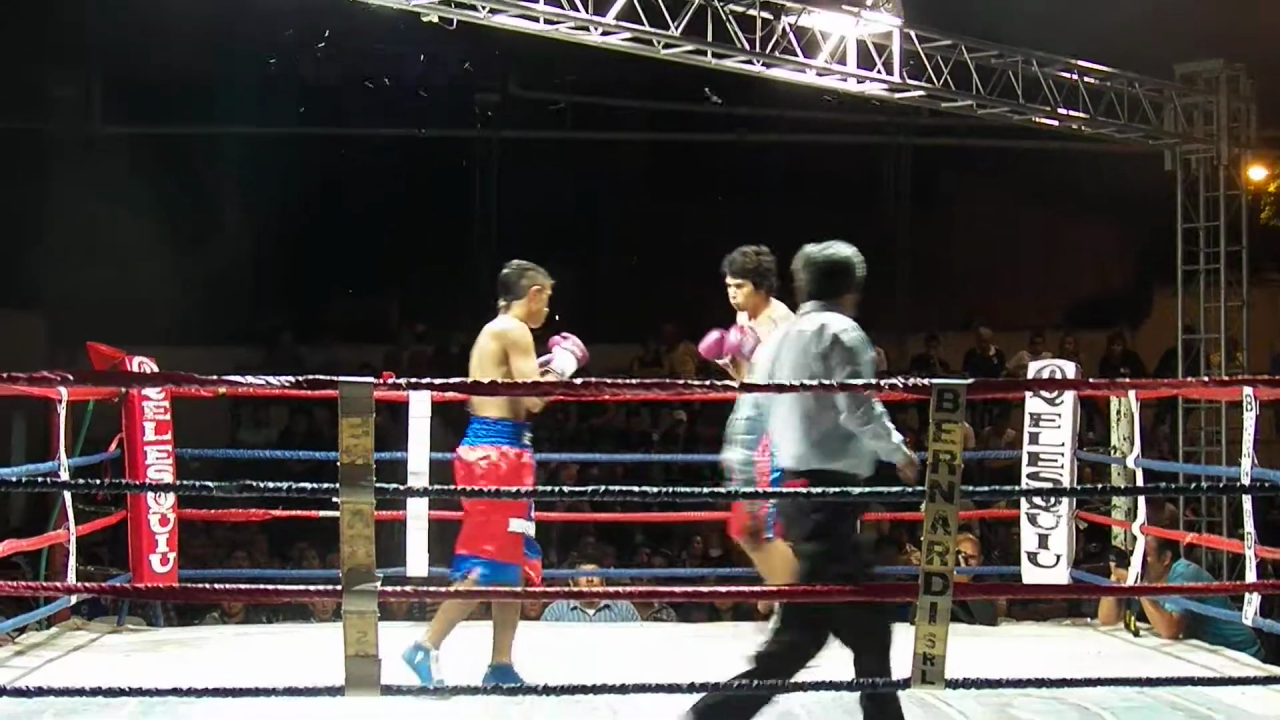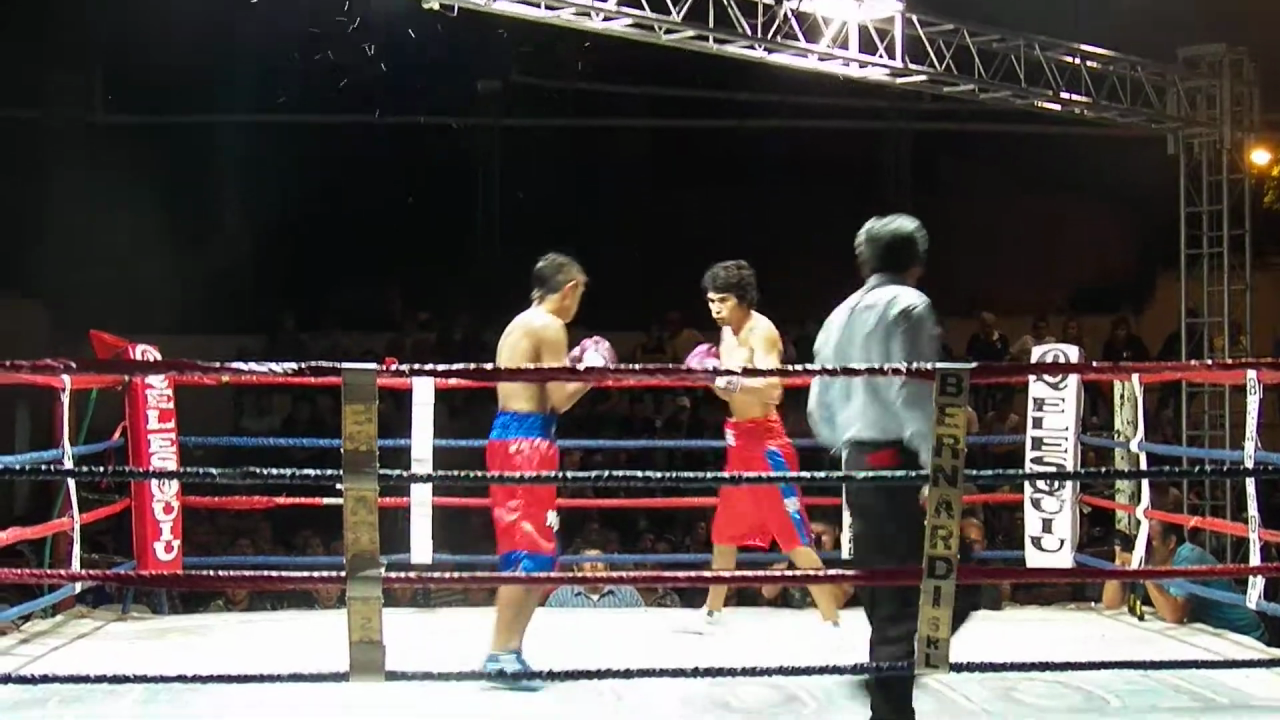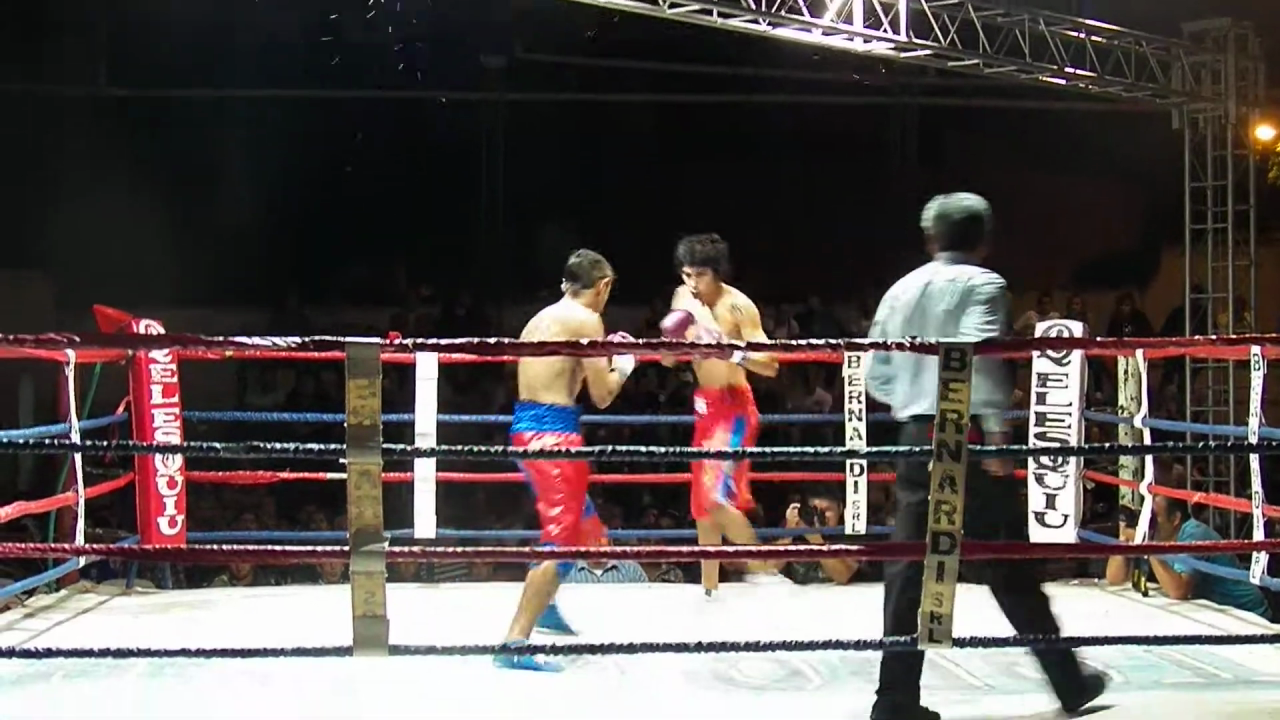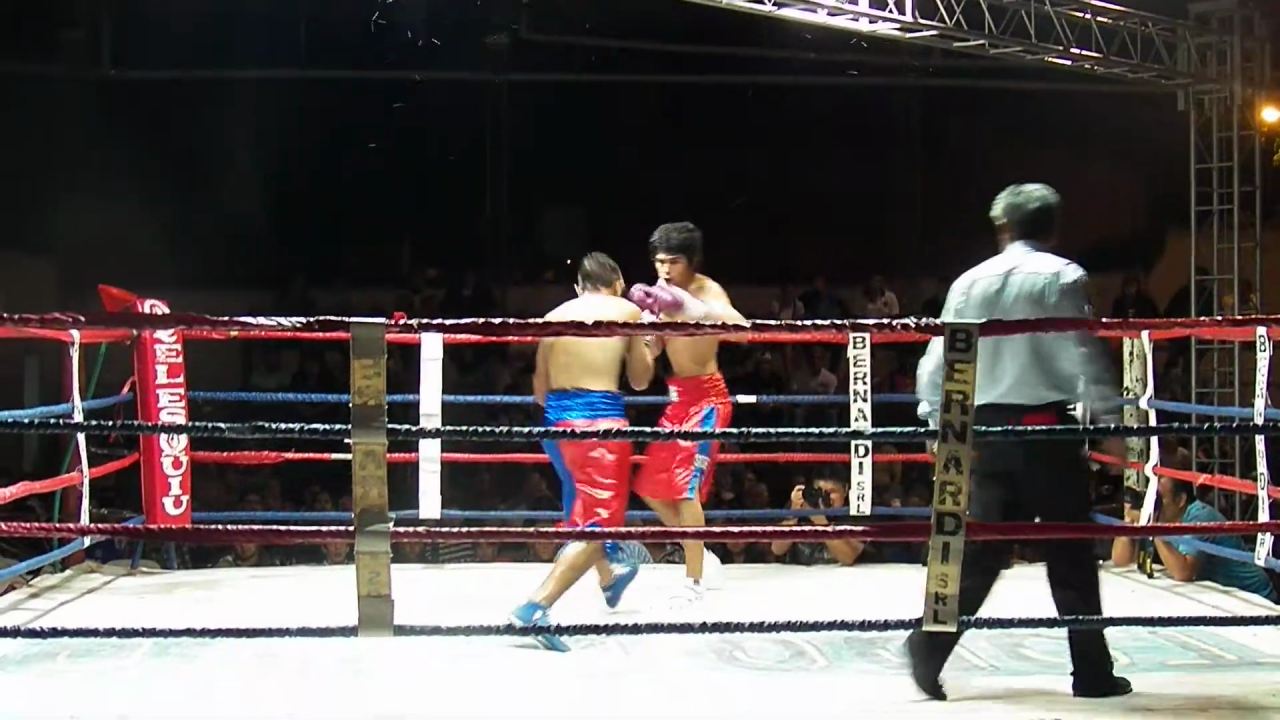
dt=0.2s
person 1, frame 1
left shoulder: (773, 340)
right shoulder: (840, 333)
left elbow: (742, 428)
right elbow: (862, 415)
right wrist: (901, 456)
left hip: (794, 491)
right hip: (828, 491)
left knee: (865, 614)
right knee: (805, 626)
person 1, frame 2
left shoulder: (839, 316)
right shoulder: (908, 306)
left elbow: (820, 406)
right elbow: (912, 388)
right wrist: (933, 459)
left hip: (858, 465)
right hip: (900, 461)
left knee: (888, 595)
right knee: (952, 586)
person 1, frame 3
left shoulder: (901, 291)
right shoulder: (983, 285)
left elbow: (877, 376)
right elbow: (980, 359)
right wrist: (996, 438)
left hip: (918, 443)
right hip: (968, 441)
left knee: (912, 569)
right knee: (1011, 569)
person 1, frame 4
left shoulder: (971, 281)
right shoulder: (1066, 277)
left elbow: (937, 362)
right elbow: (1084, 357)
left wrist: (935, 421)
right wrist: (1105, 417)
left hip: (990, 426)
right hip: (1047, 426)
left knee: (984, 547)
right knee: (1071, 552)
left ankle: (932, 640)
right ankle: (1091, 672)
person 2, frame 1
left shoulder: (491, 333)
right shoulder: (515, 330)
right elbow: (534, 399)
left wrist: (538, 373)
right wrist: (563, 366)
left hip: (488, 448)
right hip: (498, 451)
left knee: (520, 561)
right knee: (488, 558)
left ankle: (501, 665)
right ankle: (426, 646)
person 2, frame 2
left shoulder: (519, 325)
right shoulder: (548, 327)
right elbow: (560, 399)
left wrist: (570, 365)
right wrist: (593, 366)
left hip: (510, 437)
right hip: (525, 440)
left knee: (537, 548)
right knee: (528, 550)
left ankle: (509, 650)
right ankle: (500, 654)
person 2, frame 3
left shoulder: (538, 321)
right shoulder: (586, 321)
right elbow: (602, 395)
right wrist: (625, 364)
left hip: (524, 428)
right hip: (555, 432)
left knee: (576, 522)
right knee: (561, 538)
left ankle: (544, 605)
right ankle: (516, 639)
person 2, frame 4
left shoulder: (555, 317)
right shoulder: (628, 311)
left elbow: (540, 390)
right elbow: (641, 377)
left hip: (557, 419)
right hip: (602, 419)
left knee: (584, 502)
right knee: (597, 520)
left ankle: (611, 578)
right ankle: (536, 606)
person 3, frame 1
left shoulder: (779, 319)
right shoulder: (743, 317)
left wrist: (755, 352)
right wrist: (723, 358)
left knee: (764, 530)
right knee: (743, 527)
person 3, frame 2
left shoulder: (761, 331)
right shoulder: (728, 332)
left elbow: (772, 392)
left wrist: (726, 378)
right wrist: (712, 372)
left hip: (765, 439)
right hip: (740, 438)
left knee: (793, 537)
right knee: (724, 532)
left ankle: (833, 625)
right ankle: (712, 615)
person 3, frame 3
left shoulder: (739, 306)
right shoulder: (684, 297)
left elbow: (770, 366)
right elbow: (669, 359)
left wrist: (733, 353)
right wrist: (670, 334)
left hip: (733, 407)
right hip: (705, 407)
left knee: (718, 497)
right knee: (703, 507)
left ankle: (764, 573)
right ankle: (709, 594)
person 3, frame 4
left shoulder: (707, 290)
right shoulder: (659, 290)
left elbow: (734, 325)
right elbow: (650, 350)
left wrist: (681, 298)
left hip: (707, 398)
right hip: (679, 398)
left knee: (688, 488)
right knee: (654, 488)
left ankle: (695, 585)
right ankle: (700, 554)
